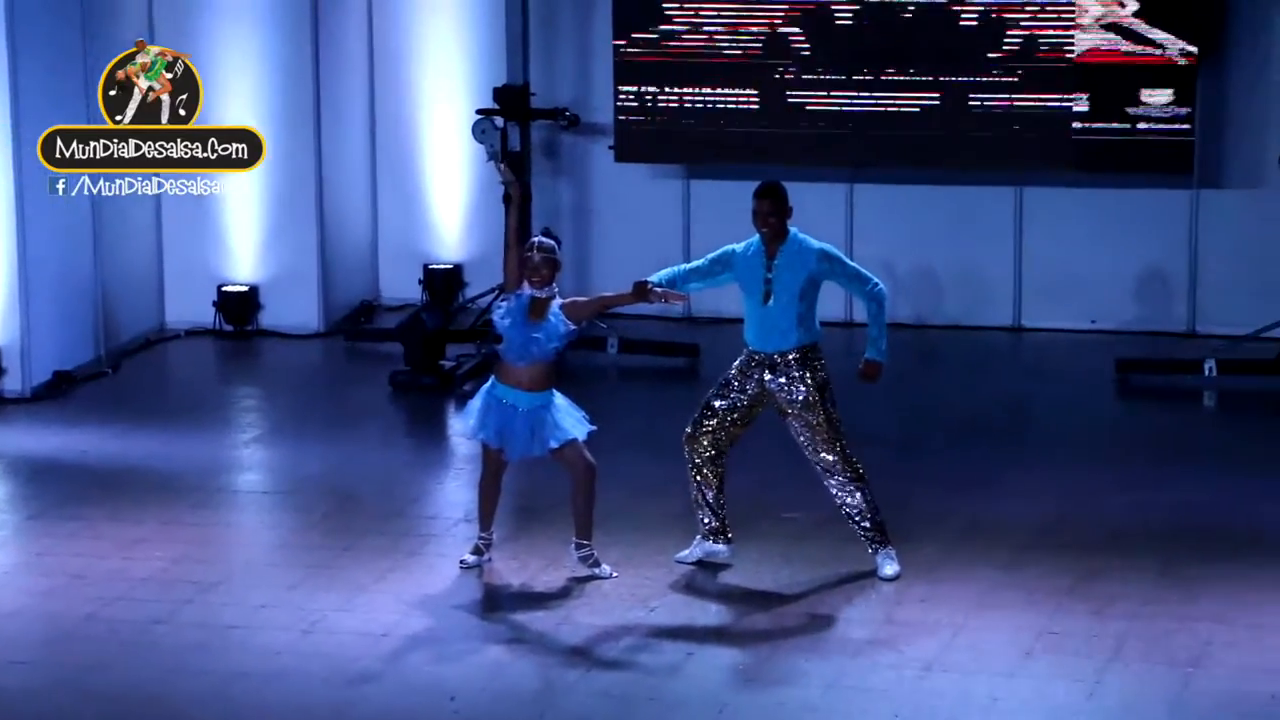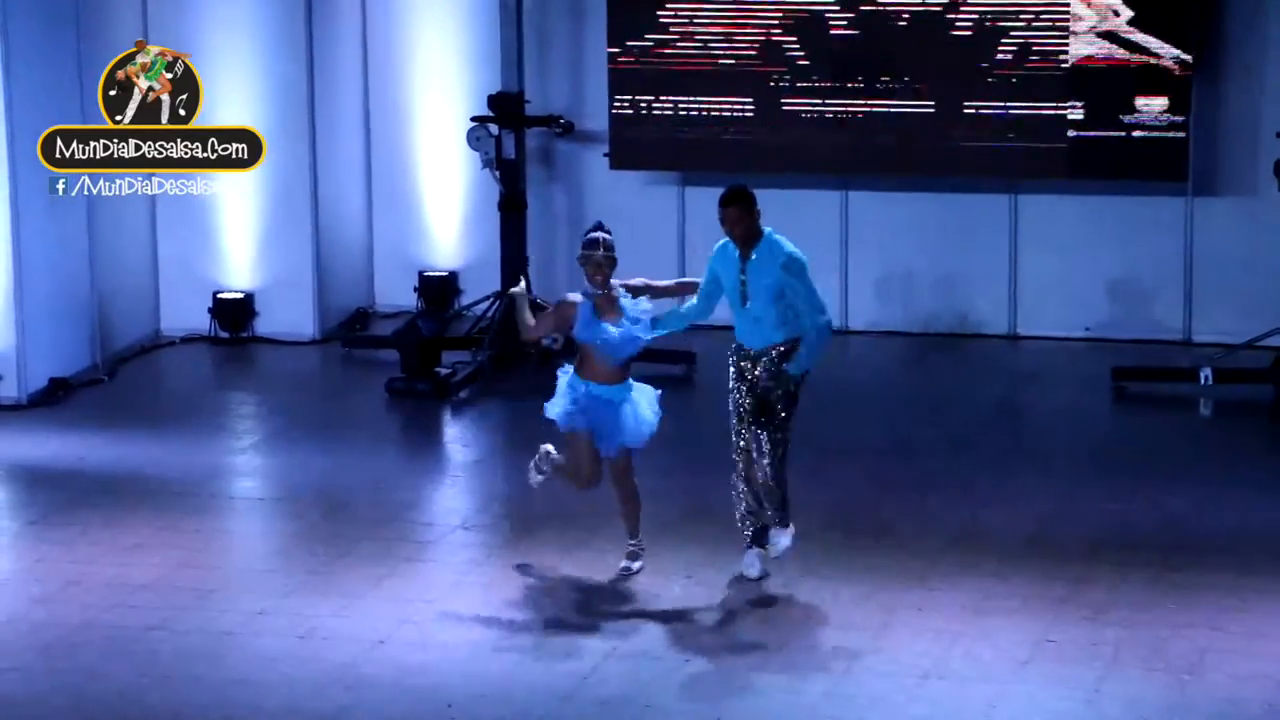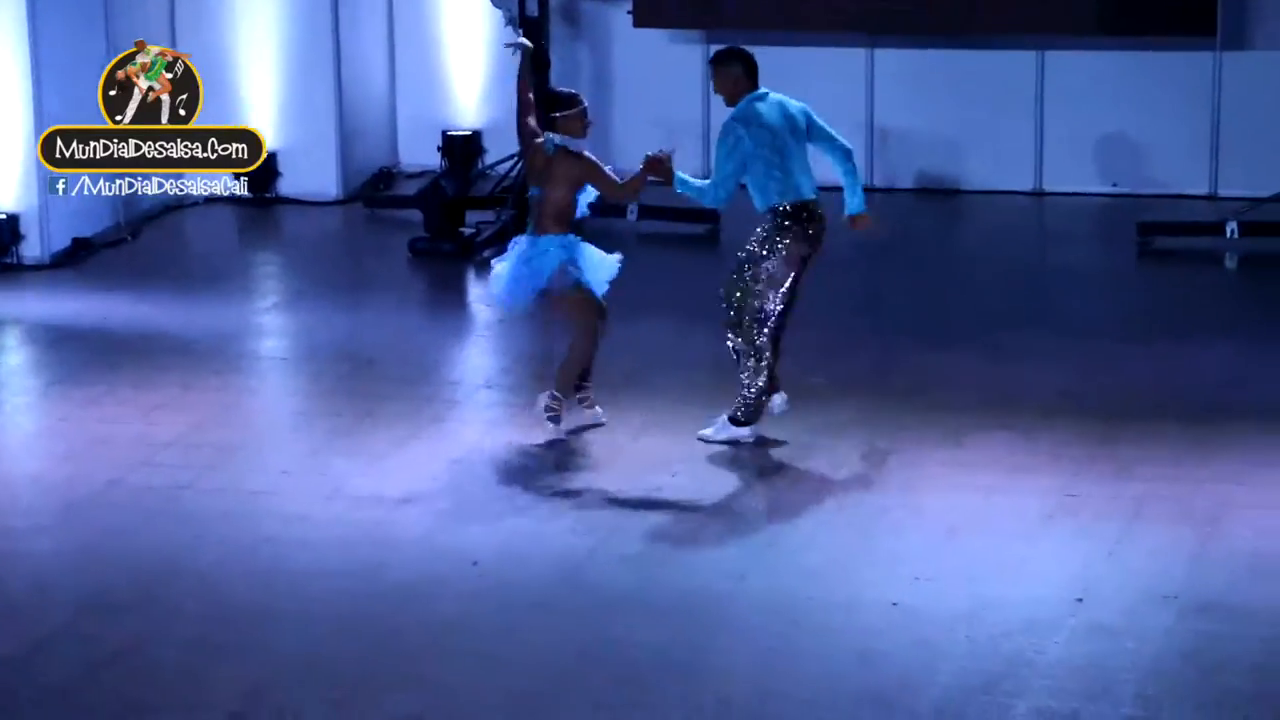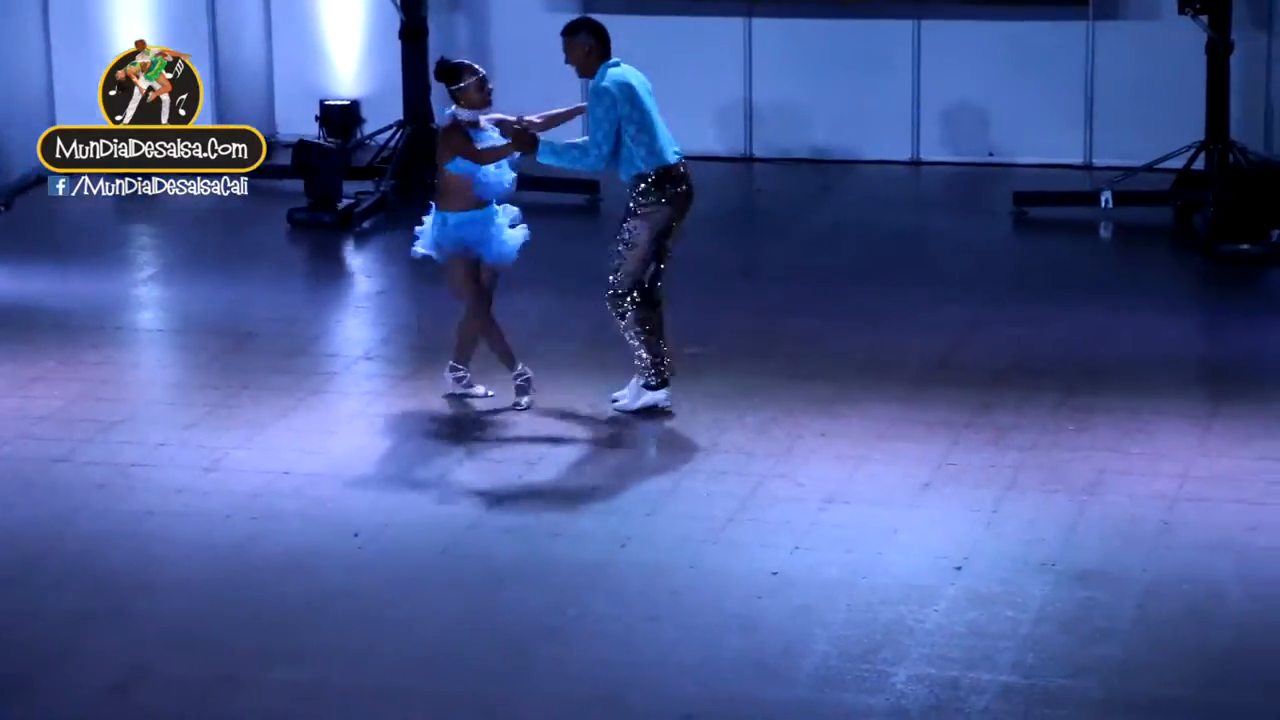
dt=1s
person 1, frame 1
left shoulder: (815, 256)
right shoulder: (737, 257)
left elbow: (872, 292)
right elbow: (687, 273)
left wrist: (875, 352)
right wrist: (656, 282)
left hip: (798, 368)
right hip: (752, 366)
left knee: (831, 458)
right knee: (700, 441)
left ankle: (881, 546)
right ankle: (714, 537)
person 1, frame 2
left shoulder: (785, 257)
right shoulder: (721, 257)
left elbow: (820, 319)
right elbow: (700, 308)
left wrist: (794, 370)
right wrist: (649, 326)
left hip: (785, 357)
right hip: (745, 358)
left knee: (769, 443)
right knee: (744, 451)
left ankle: (779, 521)
right ankle: (755, 543)
person 1, frame 3
left shoulder: (737, 127)
right shoulder: (793, 109)
left elbow: (719, 195)
right elbow: (843, 152)
left wrist: (672, 176)
right wrist: (856, 204)
left hip: (785, 226)
right hip: (811, 219)
left knee: (760, 323)
right knee: (737, 298)
left ankle: (742, 421)
right ankle: (766, 392)
person 1, frame 4
left shoulder: (606, 90)
right shoulder: (629, 76)
left elbow: (596, 157)
left wrist: (537, 148)
right wrist: (549, 139)
left hip: (653, 190)
right hip: (672, 182)
left knee: (624, 287)
right knee: (641, 284)
left ankle: (653, 384)
right ankle: (651, 377)
person 2, frame 1
left shoulder: (567, 310)
right shoulder: (513, 297)
left elbow: (610, 301)
right elbow: (509, 245)
left wrist: (643, 294)
right wrist: (514, 200)
left hip: (542, 404)
right hip: (501, 399)
left knee: (584, 468)
right knee: (492, 472)
left ankle: (584, 548)
right ankle: (483, 542)
person 2, frame 2
left shoulder: (629, 293)
right shoulder: (573, 304)
left elbow: (675, 288)
right elbow: (531, 334)
right wrist: (521, 299)
left hip: (618, 398)
right hip: (583, 395)
left knee: (622, 477)
right knee: (583, 474)
left ankle: (634, 546)
right ankle: (548, 458)
person 2, frame 3
left shoulder: (536, 149)
right shoulder: (579, 162)
left elbow: (526, 110)
right elbow: (620, 193)
left wrist: (525, 66)
right wrist: (648, 171)
left hip: (542, 250)
right hip: (555, 254)
left knee: (591, 321)
right knee: (589, 327)
left ankle: (580, 394)
right ankle: (556, 400)
person 2, frame 4
left shoulder: (489, 123)
right shoulder: (453, 133)
left elbow: (536, 122)
right elbow: (478, 157)
left wrist: (580, 107)
right wrist: (518, 146)
left hip: (482, 222)
right hip: (455, 227)
left knee: (480, 304)
right knee: (476, 305)
left ankle: (458, 373)
right ankle: (517, 371)
